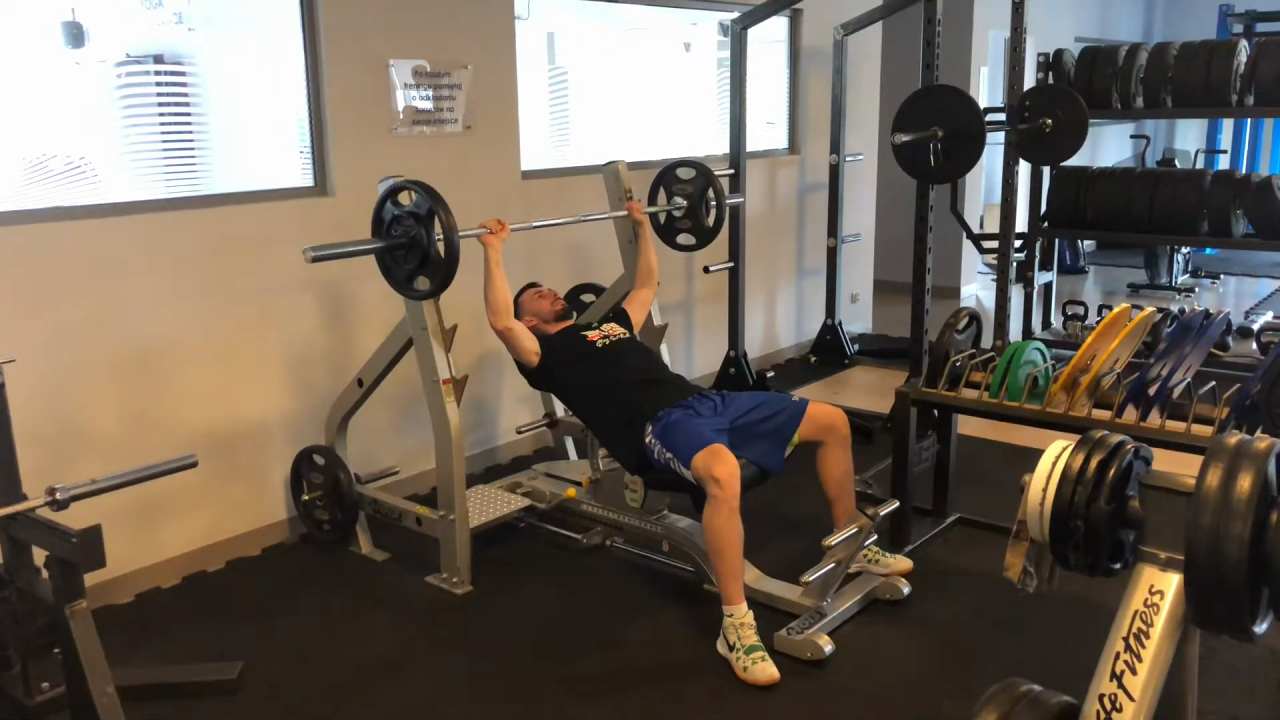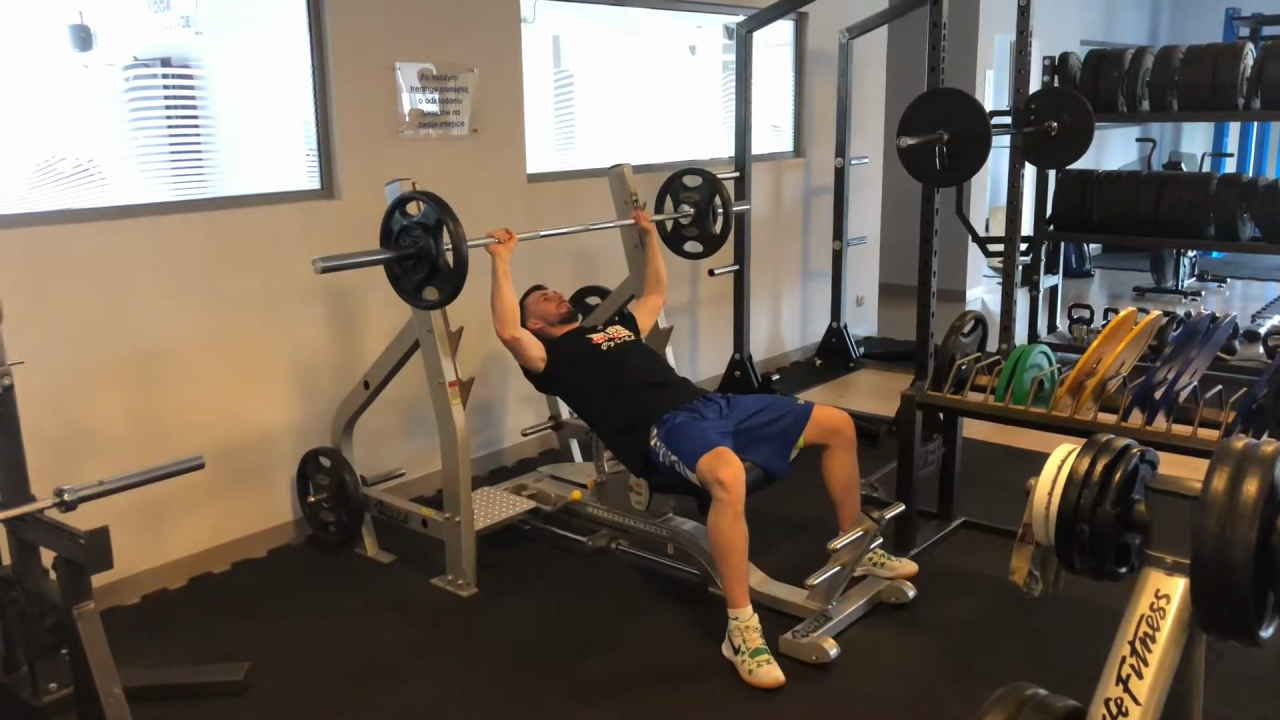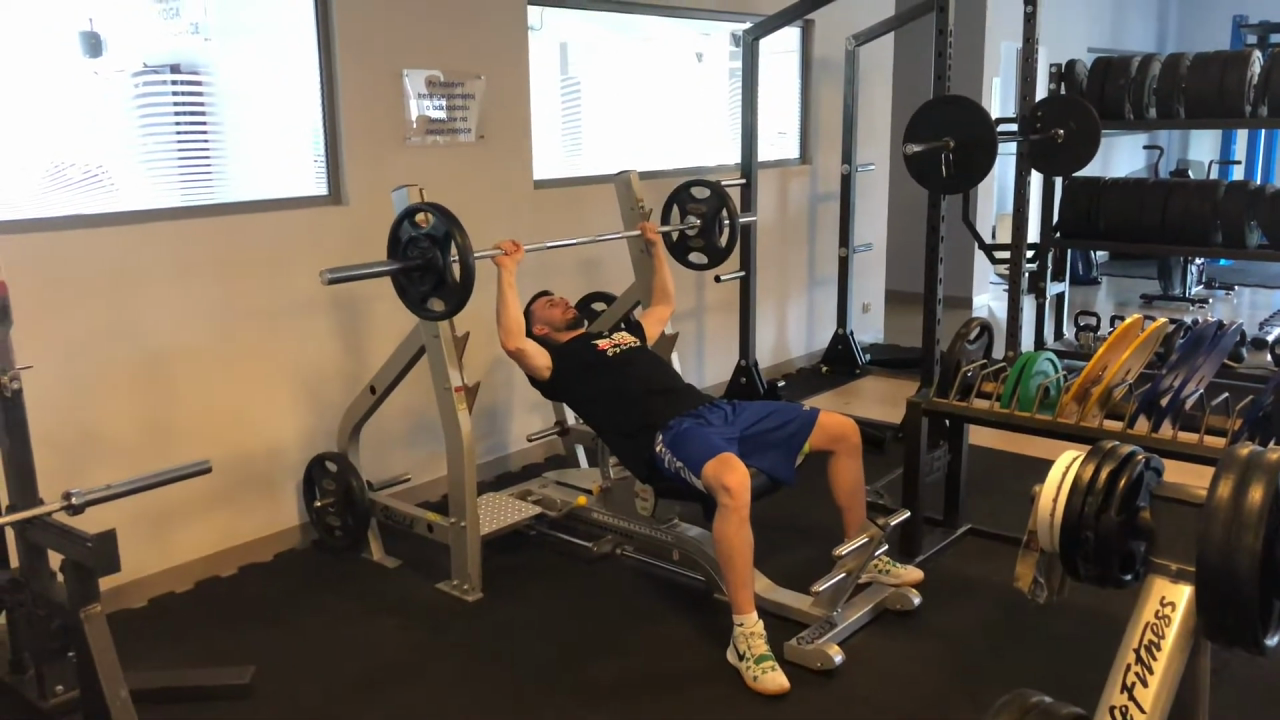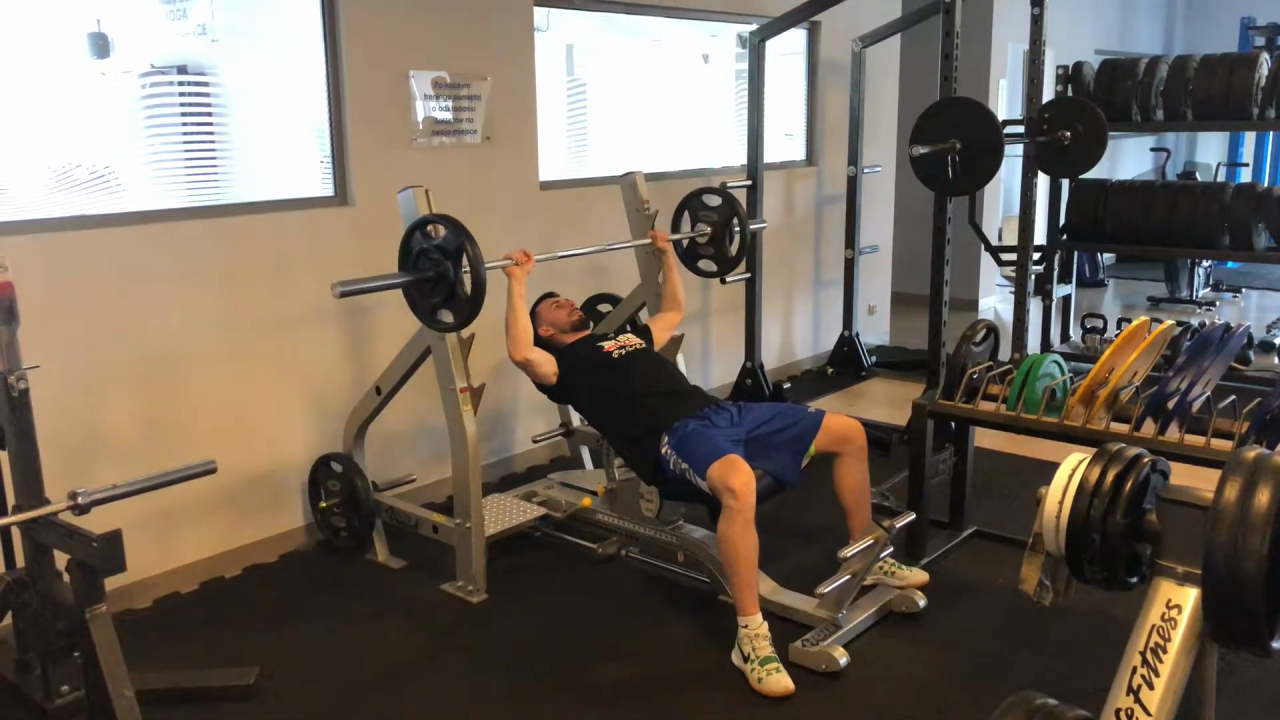
dt=0.5s
person 1, frame 1
left shoulder: (609, 323)
right shoulder: (545, 352)
left elbow: (646, 285)
right elbow: (500, 321)
left wrist: (642, 227)
right wrist: (493, 251)
left hip: (703, 401)
right hip: (658, 424)
left knee: (833, 422)
right knee: (723, 474)
right ankle: (736, 627)
person 1, frame 2
left shoulder: (615, 326)
right shoulder: (552, 355)
left elbow: (655, 293)
right elbow: (508, 331)
left wrist: (649, 235)
right wrist: (501, 260)
left hip: (710, 404)
right hip: (663, 428)
left knee: (838, 425)
right knee: (728, 477)
left ankle: (856, 552)
right ankle: (741, 630)
person 1, frame 3
left shoulder: (620, 334)
right shoulder: (557, 361)
left elbow: (663, 304)
right elbow: (513, 342)
left wrist: (656, 247)
right wrist: (507, 271)
left hip: (715, 410)
right hip: (669, 433)
left knee: (844, 432)
right knee: (733, 483)
right ankle: (746, 636)
person 1, frame 4
left shoulder: (627, 336)
right shoulder: (563, 362)
left elbow: (673, 311)
right elbow: (521, 353)
left wrist: (666, 254)
right wrist: (517, 282)
left hip: (721, 412)
right hip: (673, 436)
left knee: (850, 434)
right knee: (738, 485)
right ankle: (751, 639)
